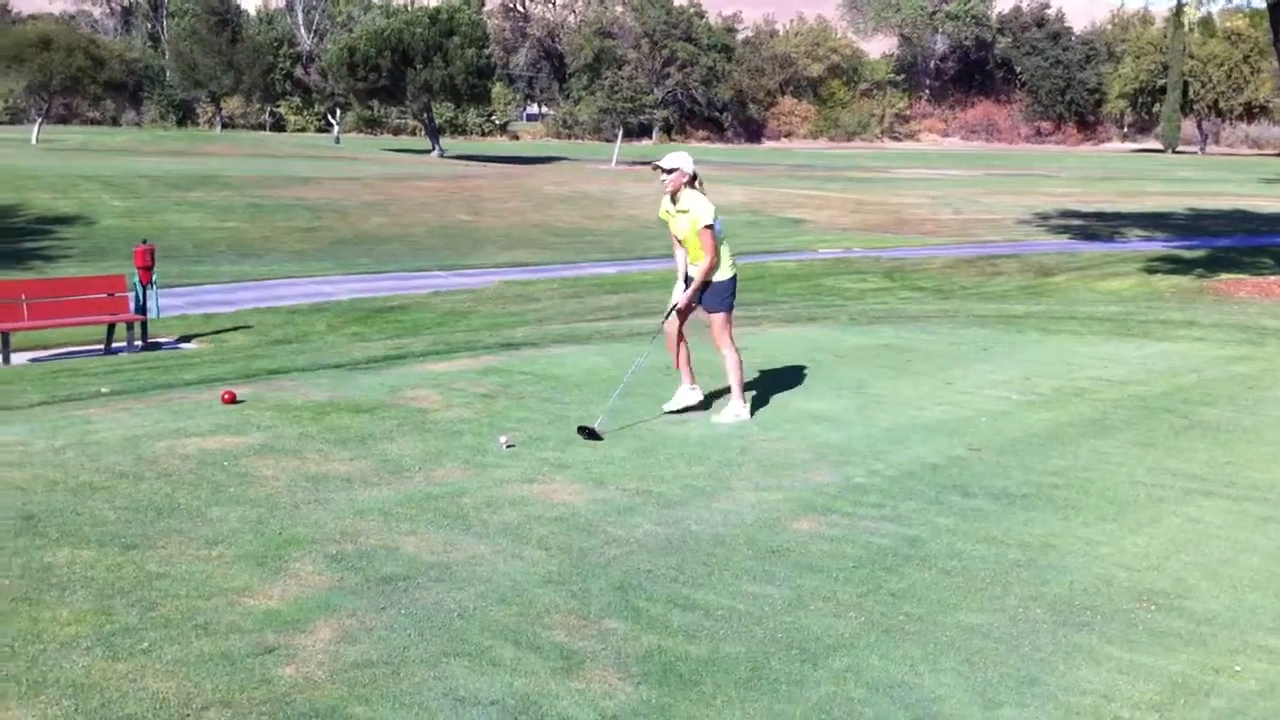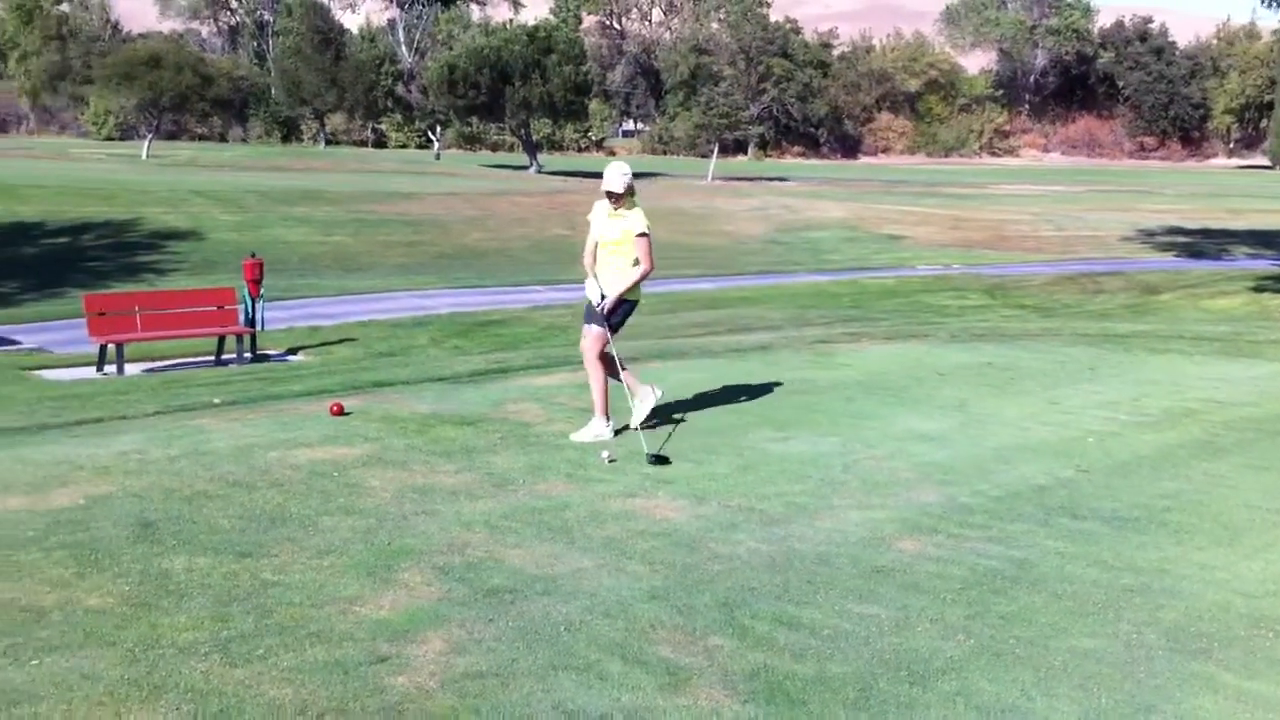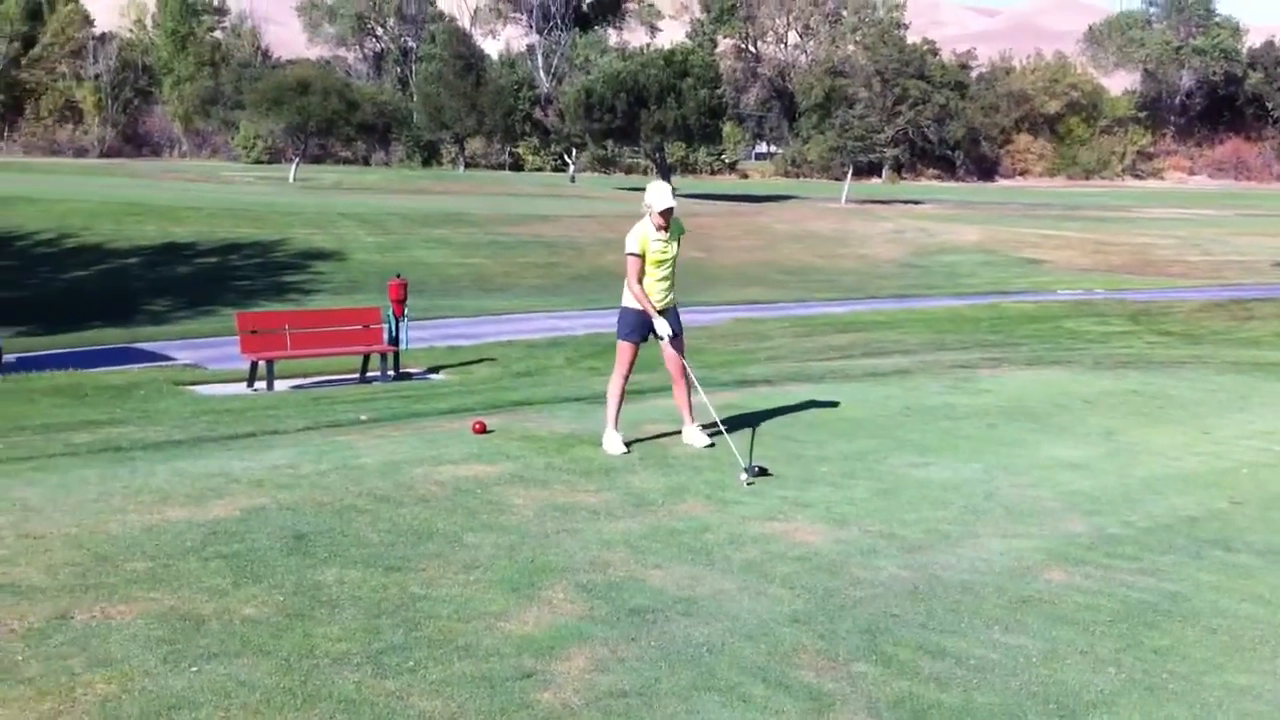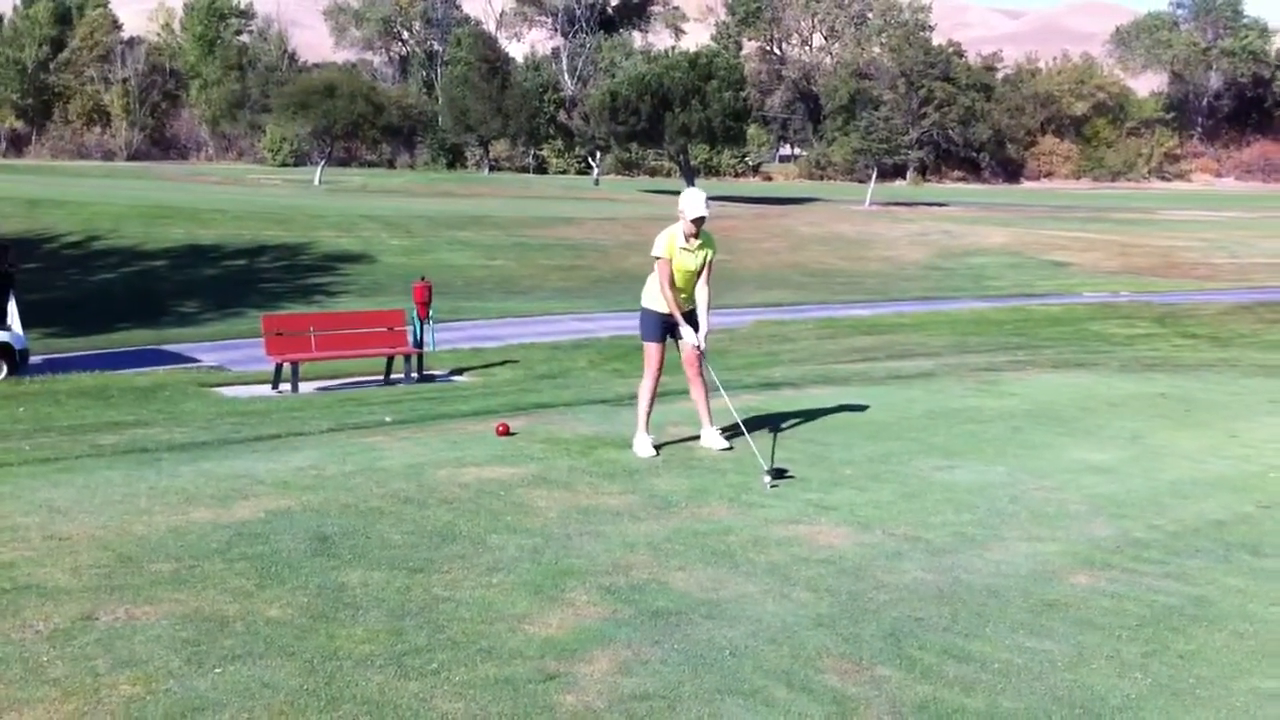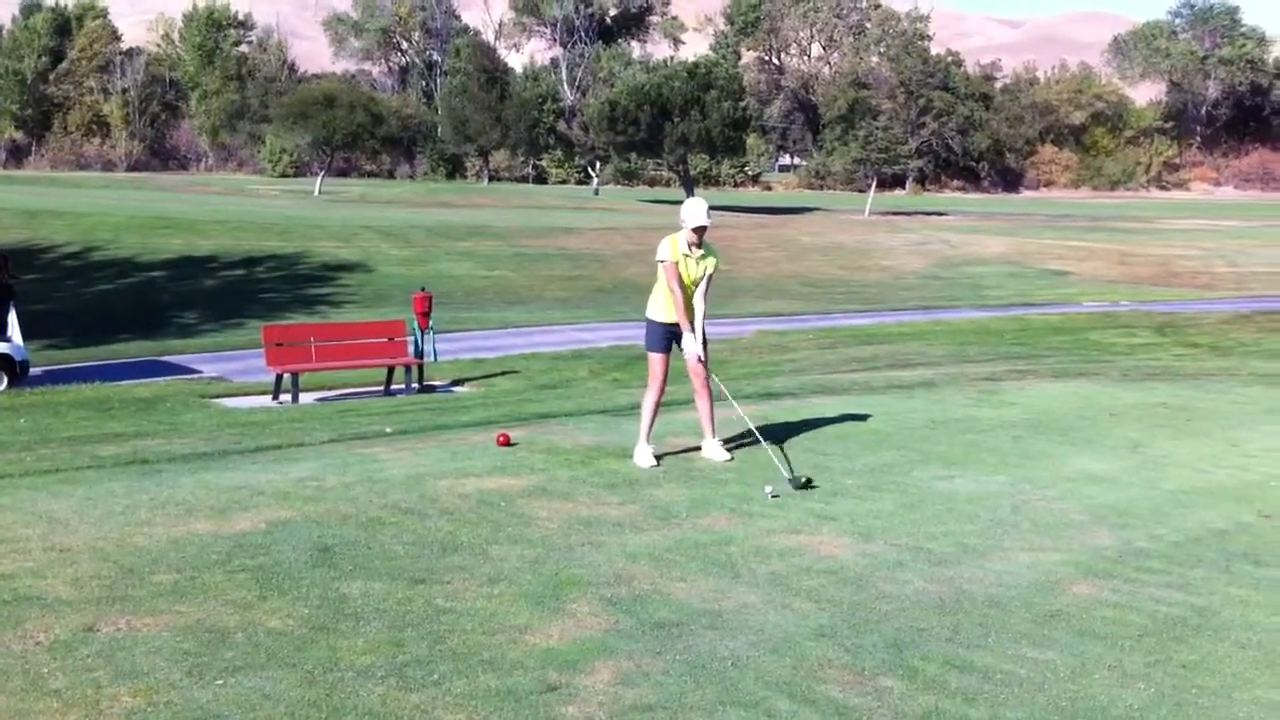
dt=1s
person 1, frame 1
left shoulder: (700, 208)
right shoulder: (667, 204)
left elbow: (711, 258)
left wrist: (690, 292)
right wrist: (680, 282)
left hip: (719, 276)
right hip: (694, 273)
left knee: (722, 340)
right knee: (672, 327)
left ankle: (739, 404)
right ankle: (689, 388)
person 1, frame 2
left shoulder: (635, 219)
right shoulder: (599, 209)
left elbow: (646, 266)
right elbow: (590, 251)
left wrist: (615, 295)
right wrist: (591, 281)
left hip: (622, 296)
right hip: (602, 292)
left knee: (591, 353)
right knee: (597, 353)
left ankle: (601, 423)
right ankle: (642, 393)
person 1, frame 3
left shoulder: (676, 226)
right shoulder: (638, 235)
right elbow: (633, 283)
right wrist: (655, 317)
left hip: (667, 306)
right hip: (637, 308)
left knee: (678, 368)
right knee: (623, 370)
left ankle: (689, 427)
right ankle: (611, 432)
person 1, frame 4
left shoulder: (708, 242)
right shoulder: (666, 240)
left elbow: (702, 286)
right elbow: (665, 288)
left wrist: (703, 325)
right wrist: (682, 325)
left hip: (686, 309)
right hip: (656, 309)
left knee: (695, 369)
right knee: (653, 371)
left ankle: (707, 431)
right ankle: (642, 435)
person 1, frame 5
left shoulder: (710, 255)
right shoulder: (669, 246)
left elbow: (700, 297)
right elbow: (676, 292)
left wrist: (698, 338)
right wrist: (686, 334)
left hip: (690, 321)
right hip: (661, 320)
left knee: (702, 381)
right knee: (657, 383)
left ankle: (710, 442)
right ankle: (643, 445)
